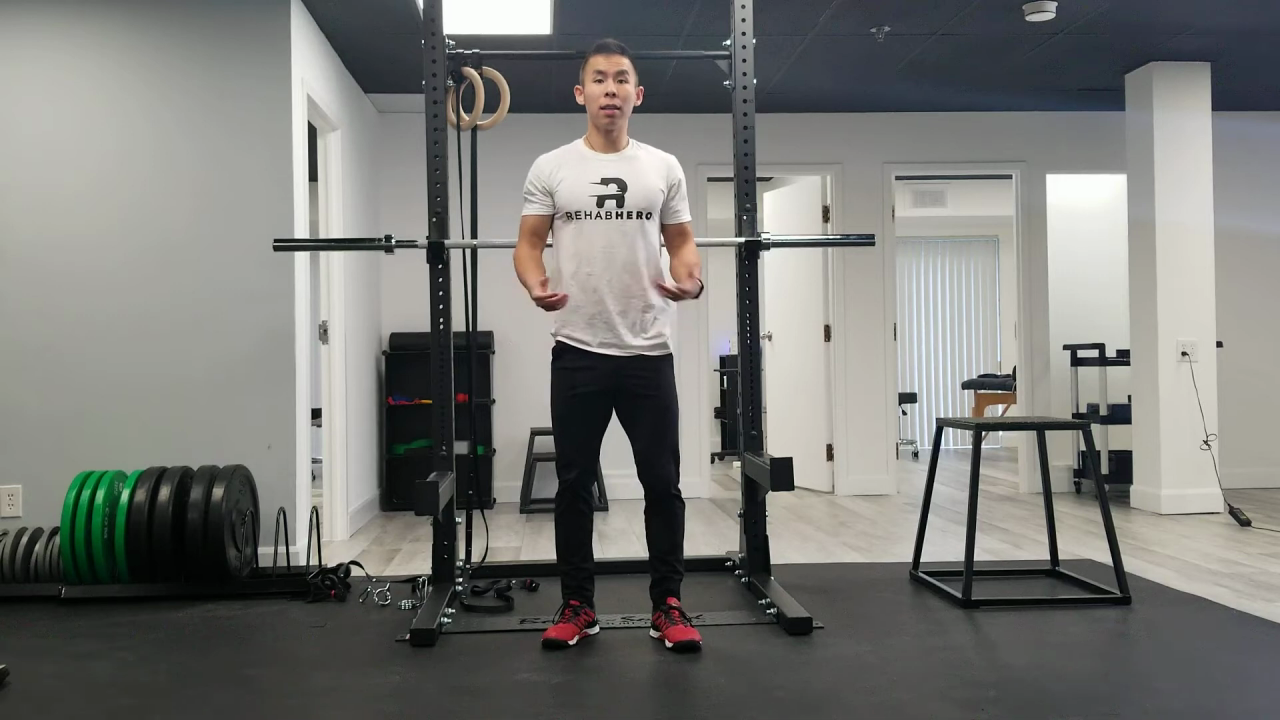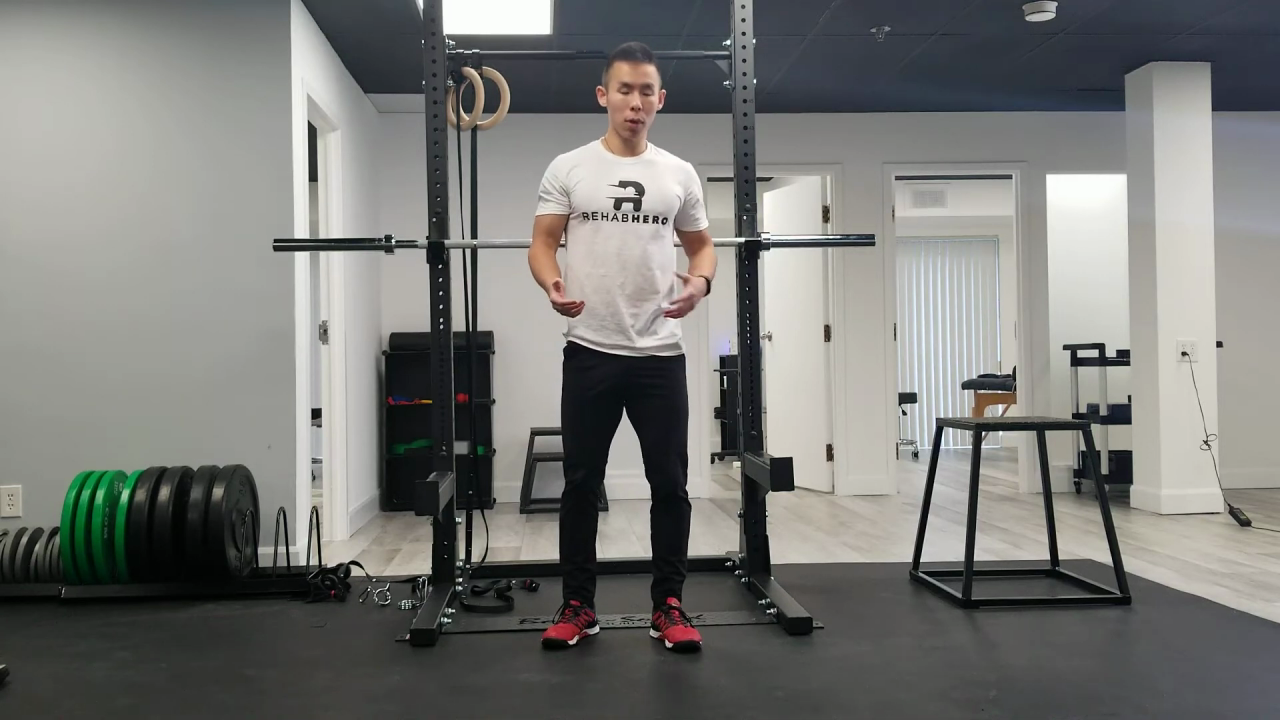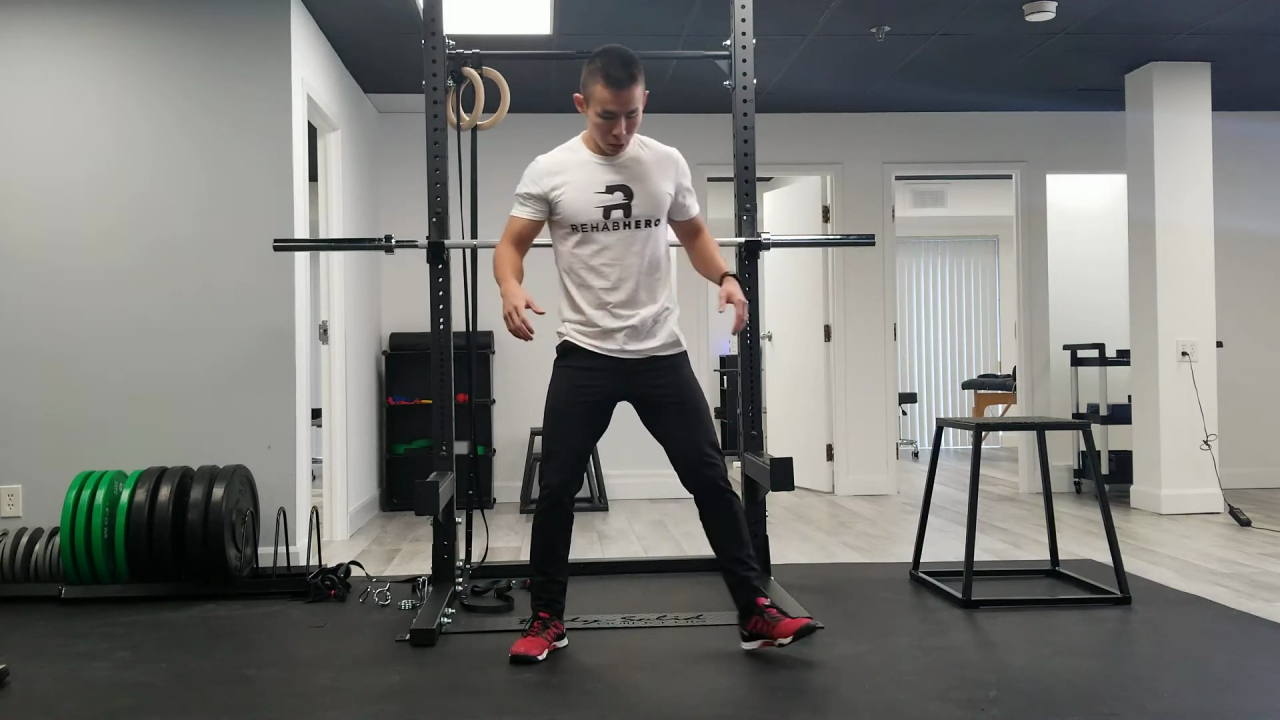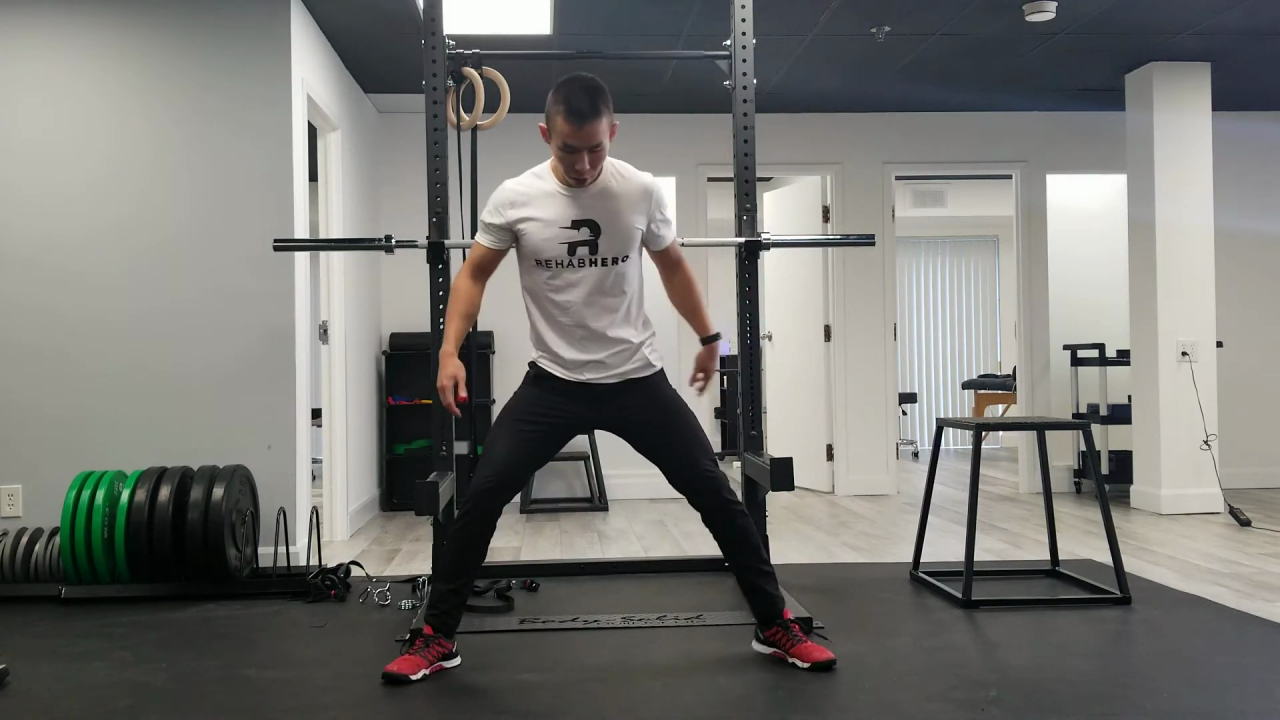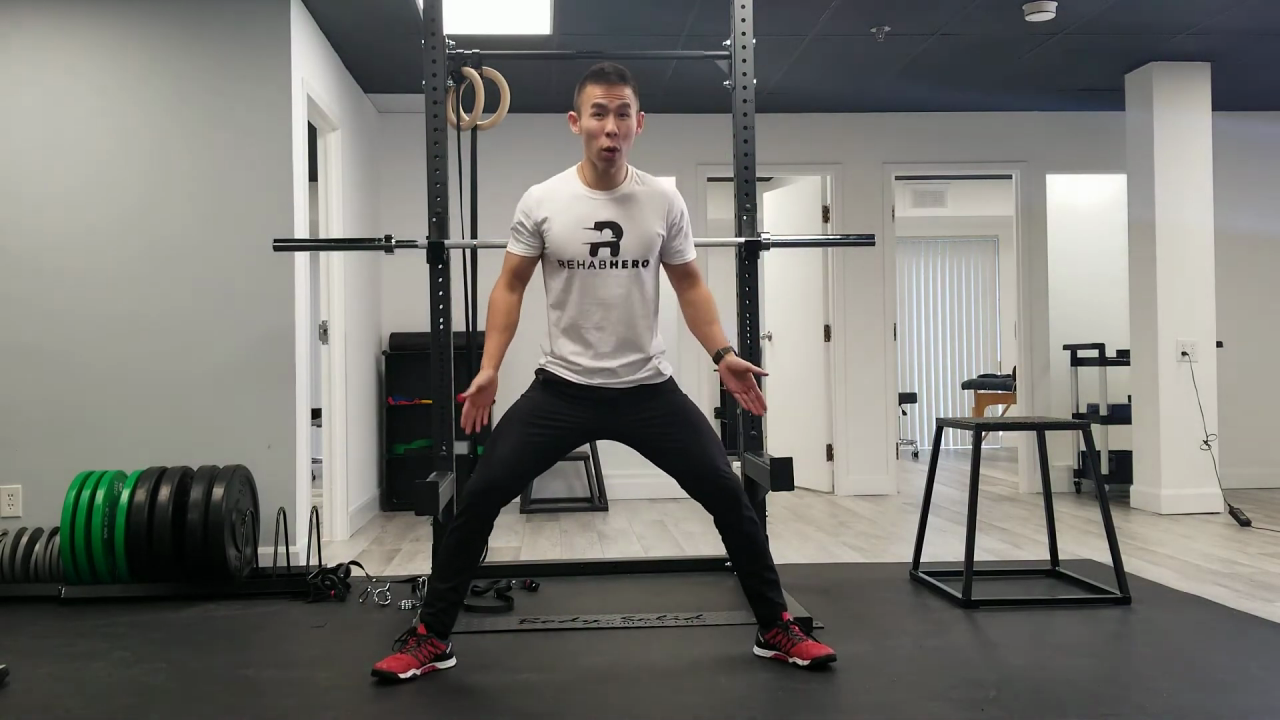
dt=1s
person 1, frame 1
left shoulder: (664, 168)
right shoulder: (551, 168)
left elbow: (680, 241)
right elbow: (530, 242)
left wrist: (690, 277)
right wrist: (535, 285)
left hip: (649, 352)
right hip: (578, 353)
left knee: (662, 482)
right knee: (575, 484)
left ankle: (668, 605)
right ankle: (577, 607)
person 1, frame 2
left shoulder: (680, 174)
right shoulder: (568, 168)
left elbow: (701, 246)
right elbow: (542, 243)
left wrist: (700, 282)
right wrist: (551, 283)
left hip: (660, 354)
right hip: (590, 352)
left knee: (670, 483)
right knee: (581, 483)
left ankle: (668, 607)
right ankle: (578, 606)
person 1, frame 3
left shoulder: (666, 162)
right shoulder: (549, 170)
left elbow: (693, 234)
right elbow: (510, 244)
left wrist: (725, 277)
right wrist: (511, 289)
left hip: (660, 352)
right hip: (585, 353)
left knee: (710, 478)
right knee: (556, 488)
left ankle: (755, 613)
right ankle: (546, 620)
person 1, frame 4
left shoulder: (640, 191)
right shoulder: (514, 197)
left elbow: (672, 267)
right elbow: (473, 274)
left wrist: (709, 339)
right wrist: (450, 350)
left hip: (635, 379)
right hip: (553, 382)
left knee: (713, 493)
right knee: (482, 496)
left ankle: (776, 626)
right ankle: (435, 637)
person 1, frame 5
left shoulder: (664, 201)
right shoulder: (540, 201)
left elbow: (689, 284)
right elbow: (510, 287)
left wrist: (723, 353)
right wrist: (488, 369)
left hip: (647, 388)
right hip: (562, 389)
left knee: (726, 494)
right knee: (480, 496)
left ankle: (776, 629)
right ankle: (430, 637)
